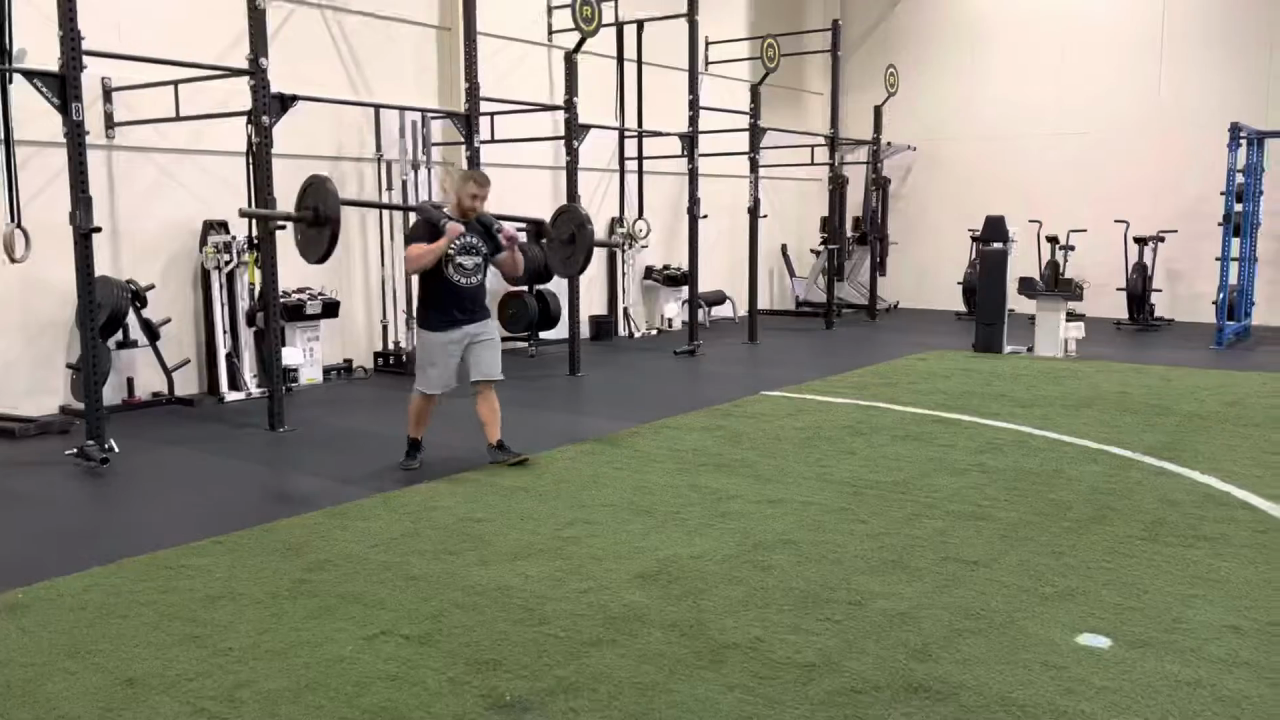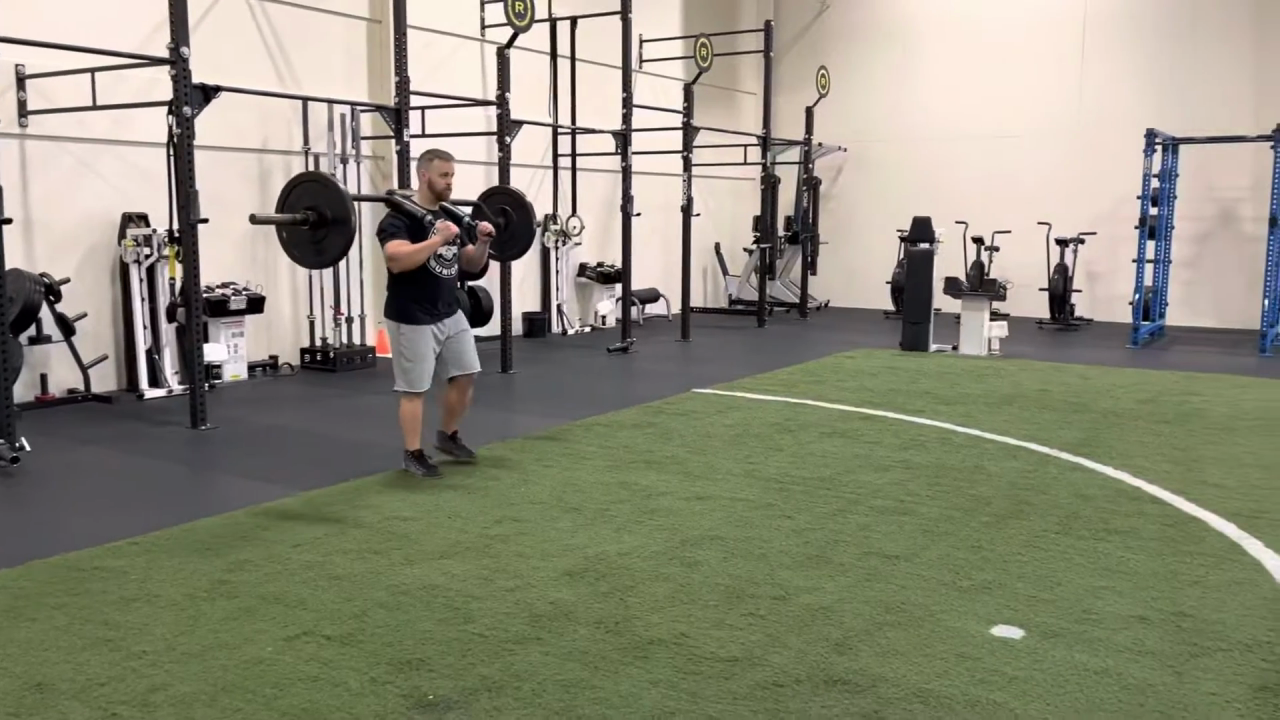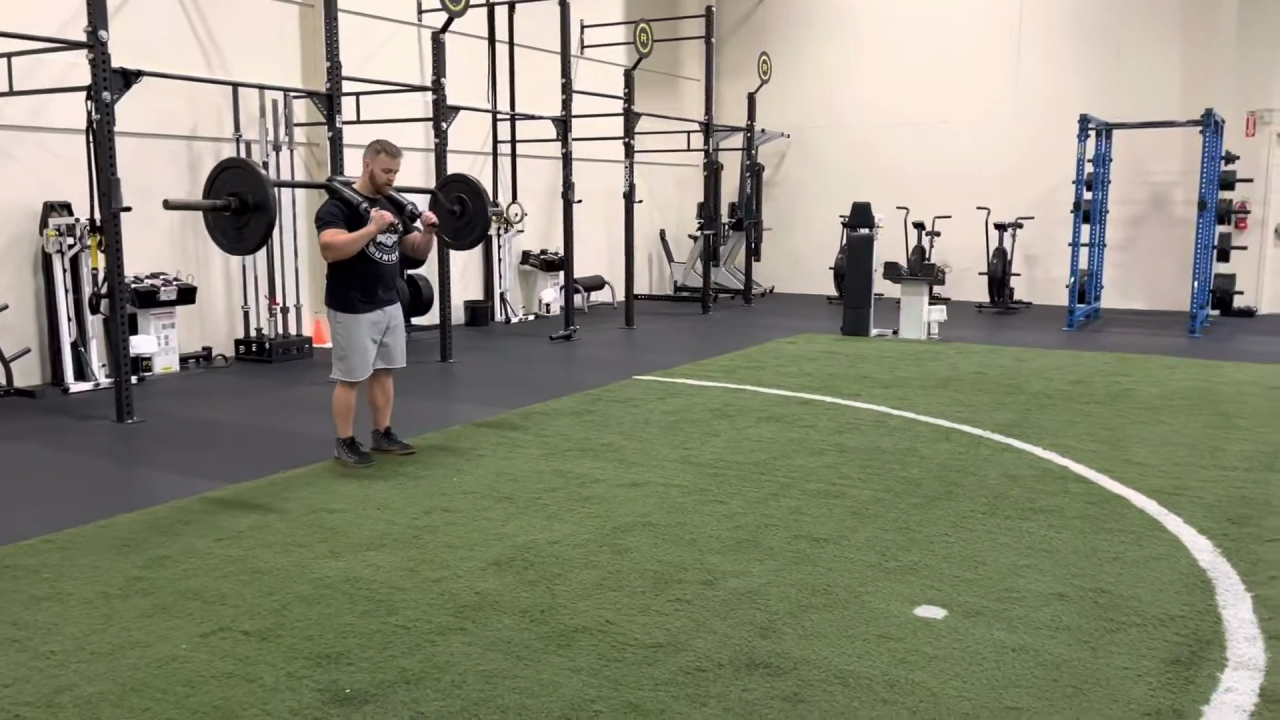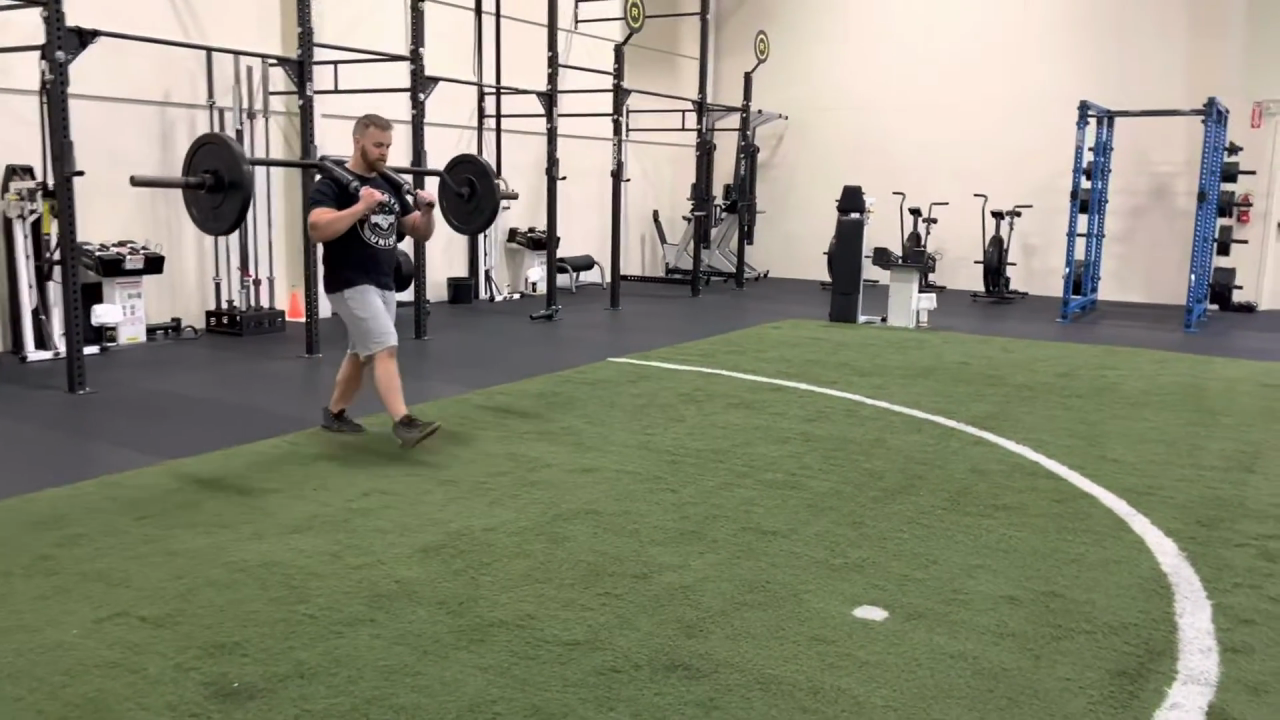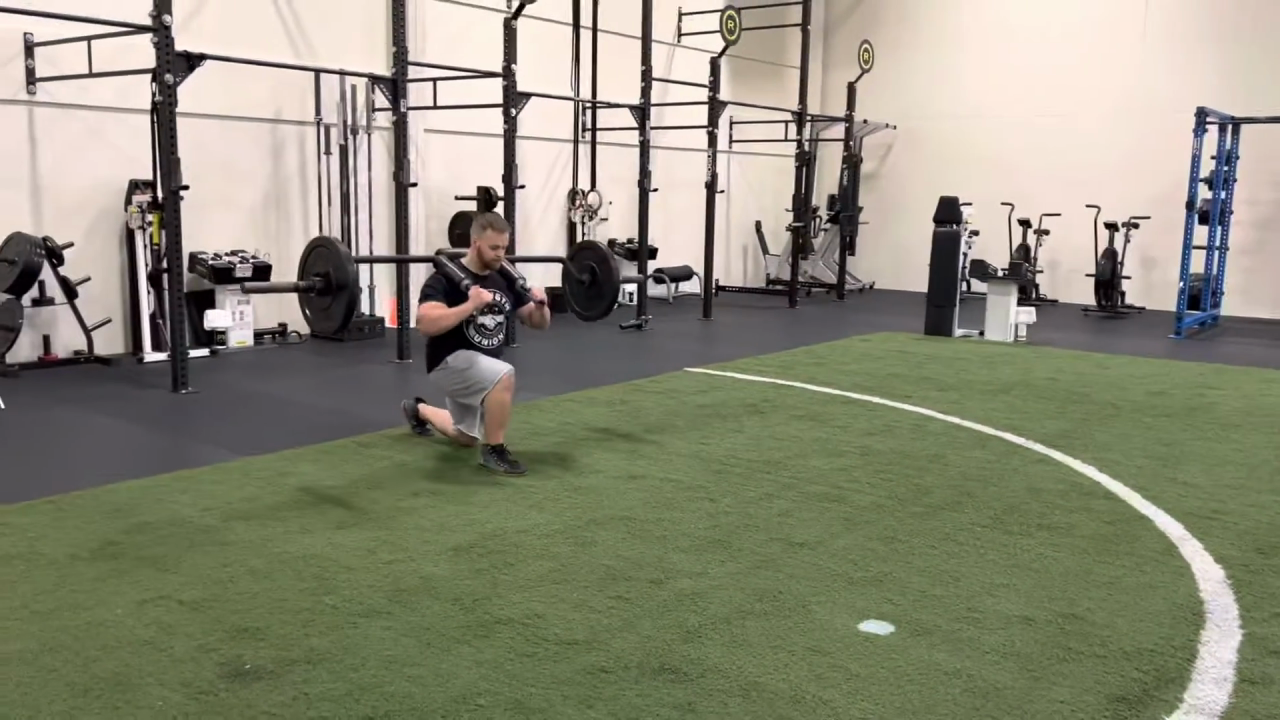
dt=1s
person 1, frame 1
left shoulder: (486, 228)
right shoulder: (428, 224)
left elbow: (514, 272)
right elbow: (412, 264)
left wrist: (512, 246)
right wrist: (447, 239)
left hip: (480, 322)
right hip: (438, 326)
left knee: (486, 383)
right knee: (428, 390)
left ankle: (496, 446)
right ankle: (414, 445)
person 1, frame 2
left shoulder: (450, 218)
right shoulder: (400, 218)
left elbow: (473, 264)
right elbow: (397, 260)
left wrist: (483, 242)
right wrist: (439, 238)
left hip: (450, 314)
right hip: (413, 319)
left knee: (465, 376)
right knee: (414, 389)
left ankle: (448, 436)
right ankle: (413, 454)
person 1, frame 3
left shoulder: (393, 206)
right shoulder: (339, 205)
left elbow: (418, 251)
right elbow: (330, 249)
left wrist: (428, 231)
right wrist: (372, 228)
left hip: (390, 304)
right hip: (353, 308)
left knee: (384, 371)
right knee: (350, 378)
left ankle: (383, 434)
right ankle: (344, 442)
person 1, frame 4
left shoulder: (389, 186)
right shoulder: (332, 184)
left elbow: (421, 233)
right elbow: (317, 229)
left wrist: (427, 210)
right wrist: (362, 206)
left hip: (383, 284)
right hip: (350, 285)
left knee: (362, 353)
right knee: (385, 349)
left ankle: (334, 413)
right ankle: (403, 422)
person 1, frame 5
left shoulder: (505, 279)
right shoulder: (445, 279)
left elbow: (539, 323)
right elbow: (425, 324)
left wrist: (540, 304)
right wrist: (472, 305)
left hip: (480, 366)
right hip: (449, 362)
left knee: (466, 438)
right knee: (504, 377)
left ankle: (417, 410)
right ankle: (494, 450)
